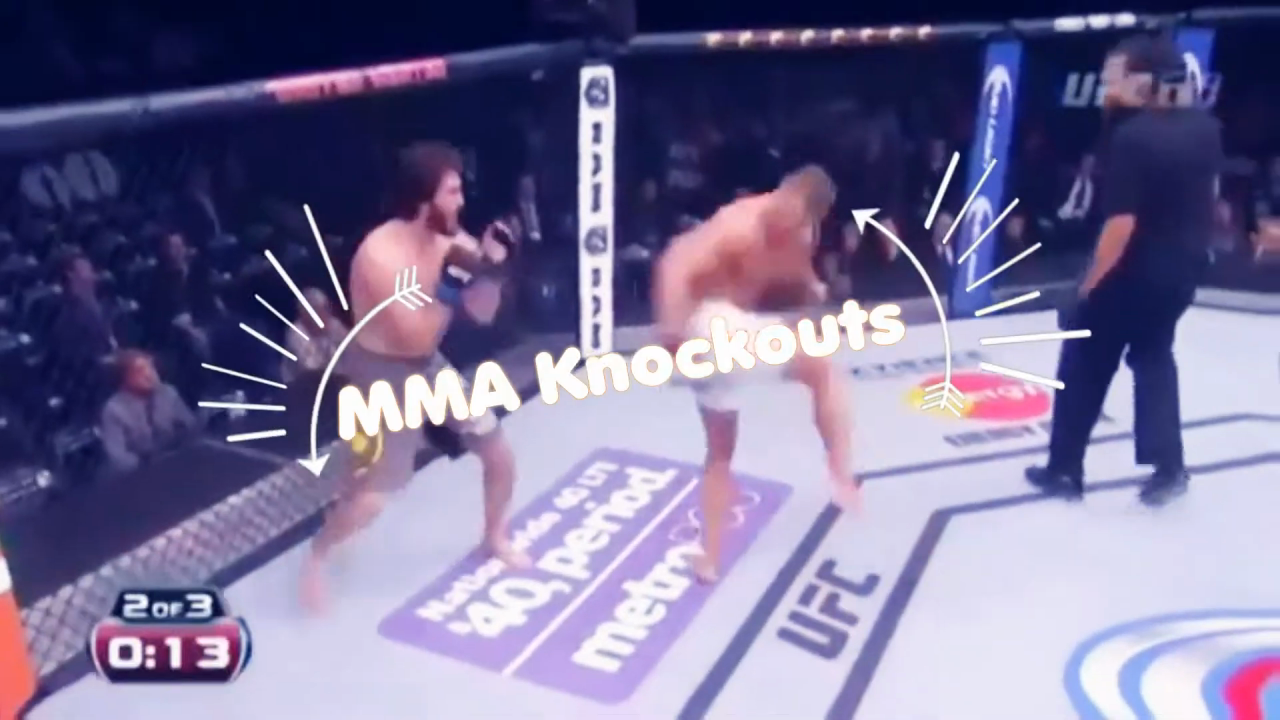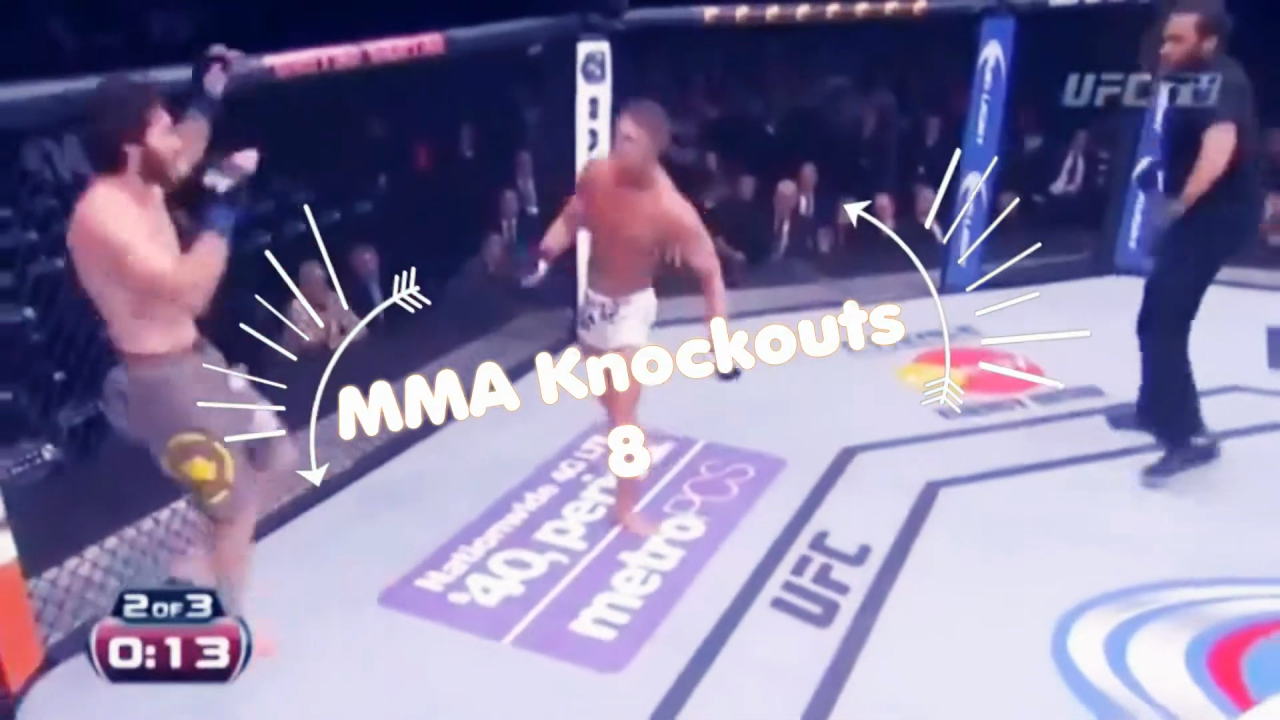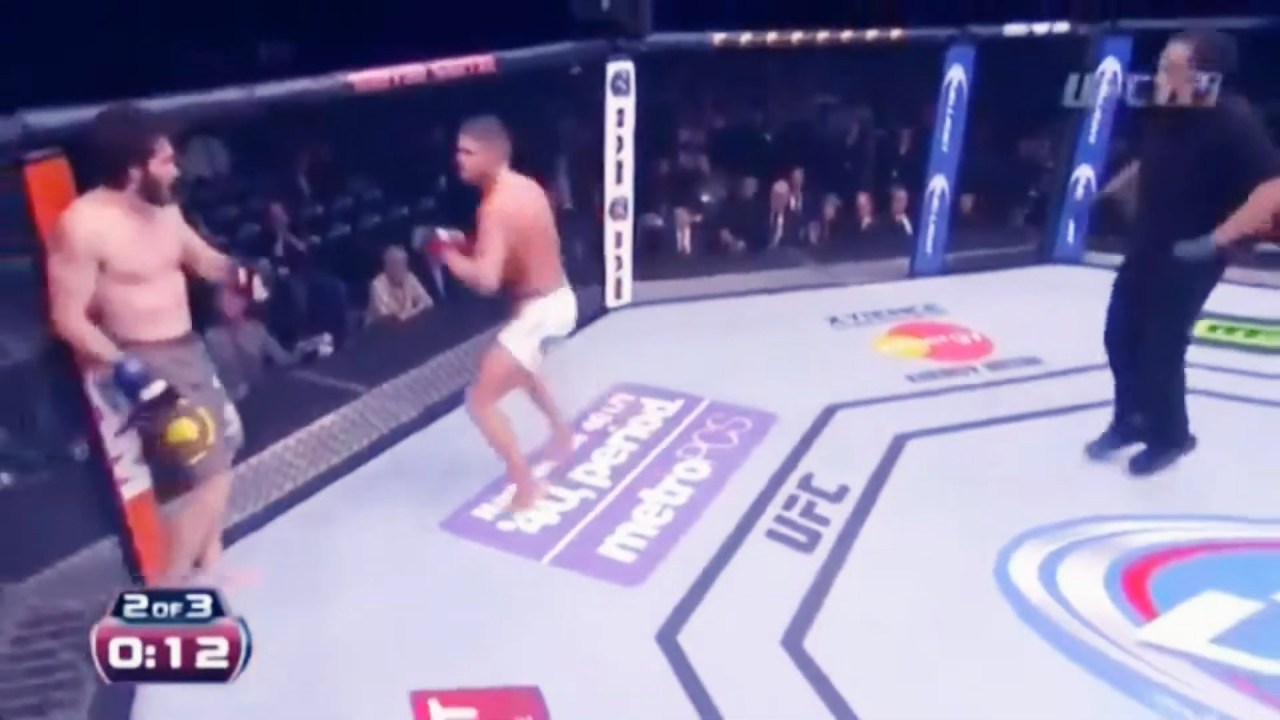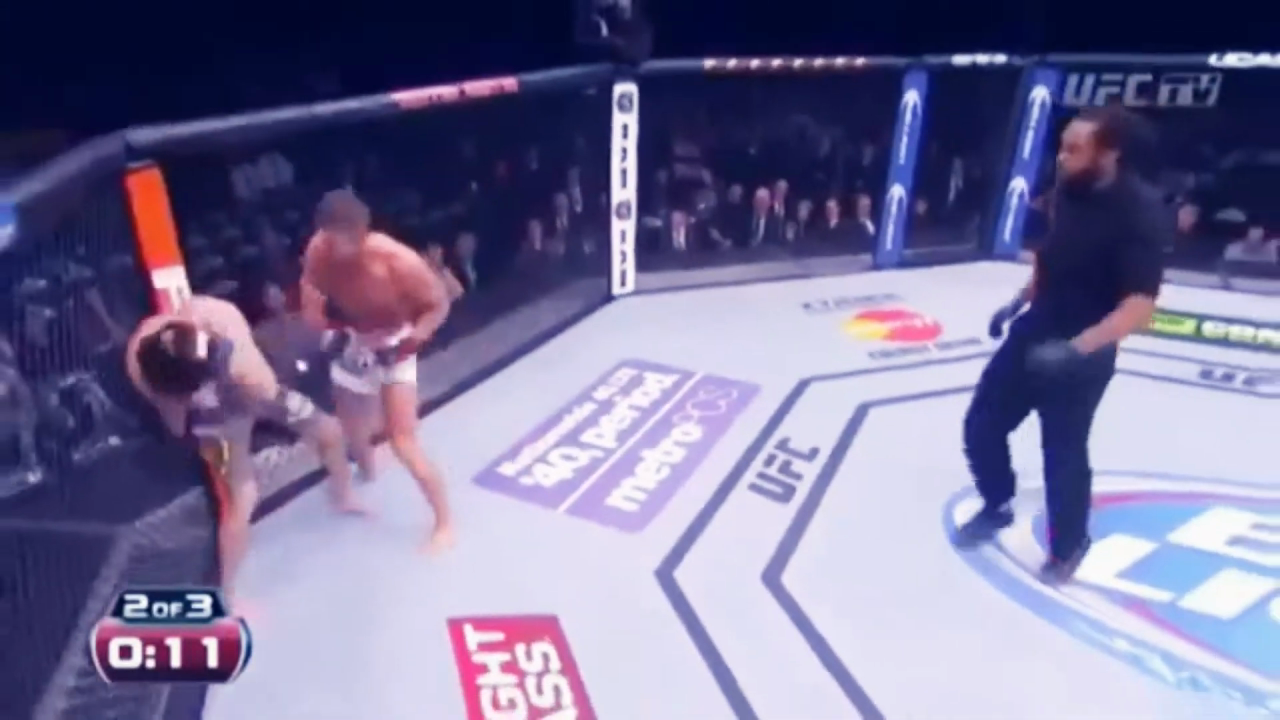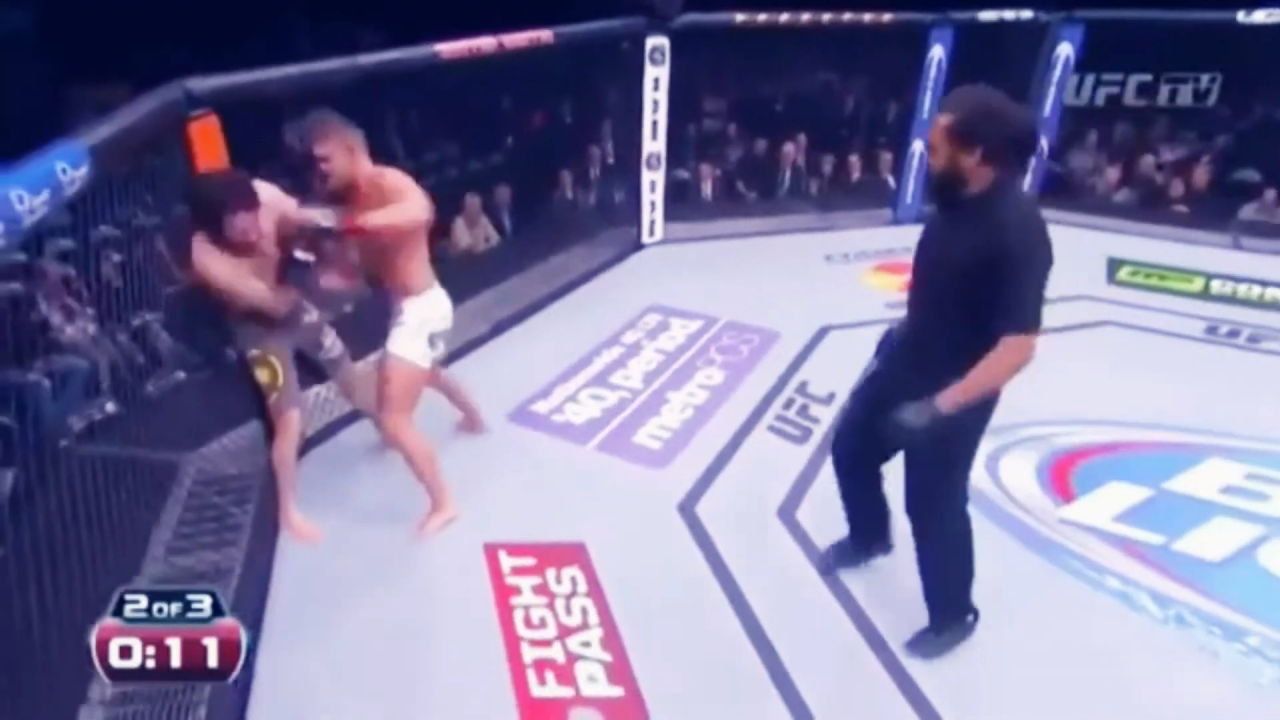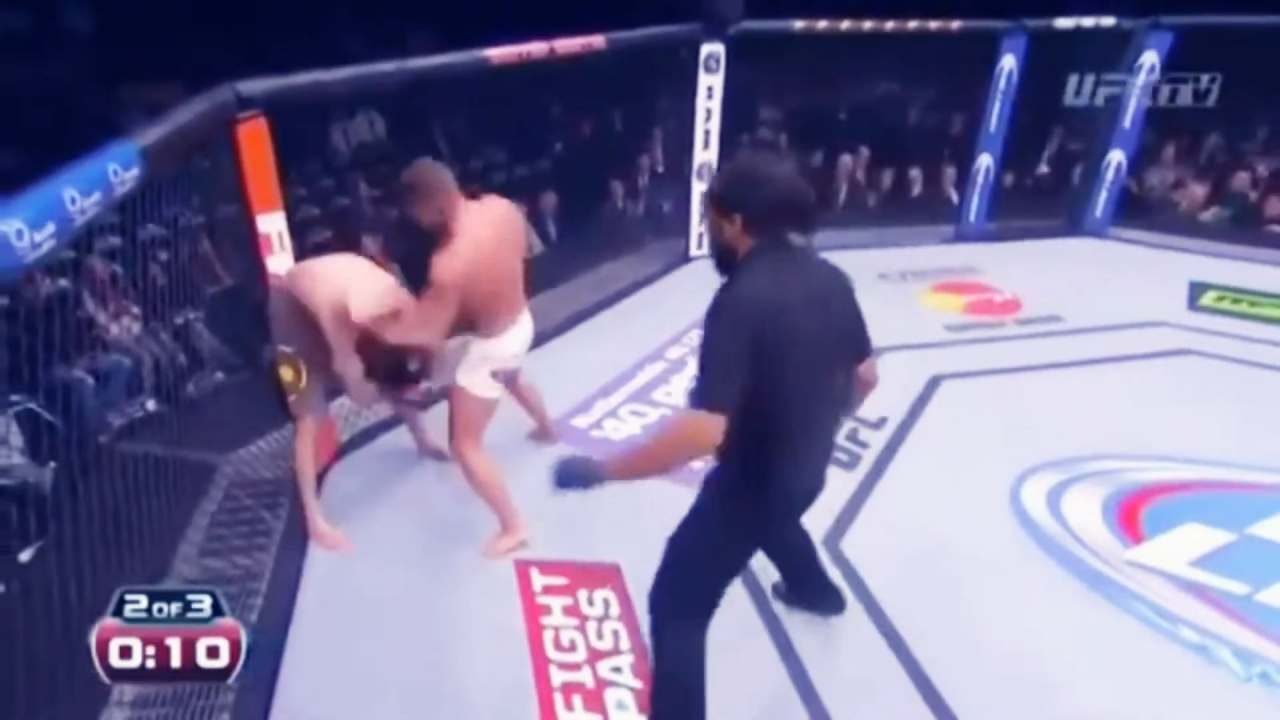
dt=0.7s
person 1, frame 1
left shoulder: (1131, 140)
right shoulder: (1203, 121)
left elbow: (1121, 226)
right elbow: (1207, 190)
left wrist: (1084, 293)
left hip: (1134, 271)
right hip: (1184, 266)
left knee: (1083, 367)
right knee: (1153, 358)
left ankle: (1064, 470)
right ankle: (1167, 466)
person 1, frame 2
left shoulder: (1218, 83)
right shoulder: (1204, 80)
left elbow: (1220, 143)
left wrist: (1179, 203)
left hip: (1211, 219)
right hip: (1198, 214)
left knee: (1159, 323)
right knee: (1167, 316)
left ankle: (1188, 438)
right ankle: (1156, 408)
person 1, frame 3
left shoulder: (1232, 122)
right shoulder: (1165, 112)
left wrist: (1213, 241)
right wrist: (1107, 192)
left hip: (1189, 257)
right hip: (1146, 248)
left knee: (1161, 349)
right knee: (1121, 334)
left ankle: (1171, 437)
right ankle: (1129, 420)
person 1, frame 4
left shoulder: (1140, 213)
right shoulder: (1069, 192)
left elbow: (1140, 306)
left wrist: (1075, 348)
right wrist: (1016, 304)
left hip: (1080, 354)
right hip: (1035, 331)
left knee: (1064, 454)
right knee: (981, 426)
left ankle: (1069, 545)
right ankle: (994, 508)
person 1, frame 5
left shoulder: (1016, 229)
right shoulder: (957, 199)
left elbow: (1018, 347)
left wrist: (941, 405)
right wrist: (901, 330)
left hip: (958, 389)
right hip: (907, 361)
left knee: (934, 503)
right knee: (850, 447)
left ankle: (953, 615)
right ankle: (868, 535)
person 1, frame 6
left shoulder: (743, 302)
right shoulder: (827, 278)
left elbow: (701, 433)
right elbow: (864, 375)
left wrist: (600, 469)
left hip: (756, 475)
right hip: (804, 463)
left knee: (676, 607)
right knee: (770, 517)
right ankle: (817, 590)
person 2, frame 1
left shoulder: (453, 240)
right shoulder: (381, 258)
left elbow: (483, 313)
right elbow: (416, 338)
left wrist: (492, 266)
right wrist: (451, 285)
left hip: (428, 367)
right hip: (380, 375)
left knee: (500, 453)
right knee: (369, 495)
left ankle: (495, 537)
right ankle: (318, 556)
person 2, frame 2
left shoulder: (138, 186)
right shoulder: (105, 216)
left elbow: (182, 159)
right elbow: (188, 293)
left wrist: (208, 97)
right wrist: (221, 209)
left hip: (196, 356)
right hip: (163, 381)
left knee: (274, 459)
right knee: (237, 513)
left ankle: (202, 565)
right ankle: (229, 619)
person 2, frame 3
left shoulder: (162, 210)
right shoulder: (84, 227)
left elbow: (199, 258)
right elbow: (68, 318)
left wrist: (236, 271)
right wrist: (123, 369)
left hip: (189, 351)
right hip: (153, 368)
left knee: (220, 463)
right knee: (211, 481)
left ankle: (209, 565)
person 2, frame 4
left shoulder: (218, 317)
right shoulder: (141, 362)
left elbow: (267, 389)
right elbow: (177, 418)
left wrist: (222, 360)
right wrist: (194, 423)
left hip: (244, 391)
right hip: (212, 414)
left knee: (328, 431)
right knee: (243, 498)
left ankle: (345, 498)
right ankle: (226, 593)
person 2, frame 5
left shoulder: (266, 196)
right shoulder: (207, 257)
right elbow: (278, 306)
right wrist: (287, 260)
left hip: (295, 306)
right hip: (258, 326)
left knee: (346, 369)
right knee: (290, 420)
right ankle: (288, 511)
person 2, frame 6
left shoulder: (399, 302)
right elbow: (361, 395)
right hip: (291, 303)
left knee: (394, 378)
right knee: (310, 418)
left ankle: (423, 441)
right ankle: (313, 518)
person 3, frame 1
left shoulder: (799, 236)
right shoulder: (739, 223)
left elbow: (801, 275)
right elbow: (675, 265)
left wrist: (818, 292)
right wrist: (673, 329)
right hip: (721, 329)
left knee: (719, 451)
right knee: (825, 368)
left ankle: (710, 556)
right ankle: (841, 478)
person 3, frame 2
left shoulder: (674, 212)
right shoulder: (597, 173)
left elbow: (711, 275)
right elbow: (569, 220)
right wrist: (544, 255)
left hip: (630, 309)
right hip: (594, 299)
left knee: (625, 409)
right knee: (608, 392)
left ankle: (627, 508)
person 3, frame 3
left shoulder: (496, 207)
right shoulder: (524, 187)
left elbow: (486, 279)
left wrist: (444, 251)
right wrist: (462, 244)
left hip: (540, 310)
right hip: (559, 299)
left knee: (480, 399)
right knee: (525, 373)
left ankle: (527, 487)
right ankle: (561, 437)
person 3, frame 4
left shoulder: (401, 263)
right shoulder: (319, 250)
left elbow: (439, 306)
right elbow: (312, 310)
left wrist: (414, 340)
right wrist: (340, 329)
left hip: (393, 348)
right hip: (353, 345)
left knee: (403, 442)
right knee: (351, 429)
left ankle: (444, 521)
right ankle: (366, 472)
person 3, frame 5
left shoulder: (388, 183)
right shoulder: (346, 197)
left elbow: (421, 212)
right elbow: (357, 265)
left wrist: (353, 220)
left hip: (418, 311)
right hip: (422, 304)
left knee: (395, 420)
right knee: (430, 375)
left ankle: (442, 504)
right ankle: (473, 418)
person 3, frame 6
left shoulder: (450, 263)
right shoulder: (500, 207)
left elbow: (428, 330)
left wrist: (380, 327)
left hip: (493, 344)
right hip: (520, 323)
left knee: (463, 444)
right knee: (514, 381)
left ankle: (512, 527)
right ankle: (547, 428)
